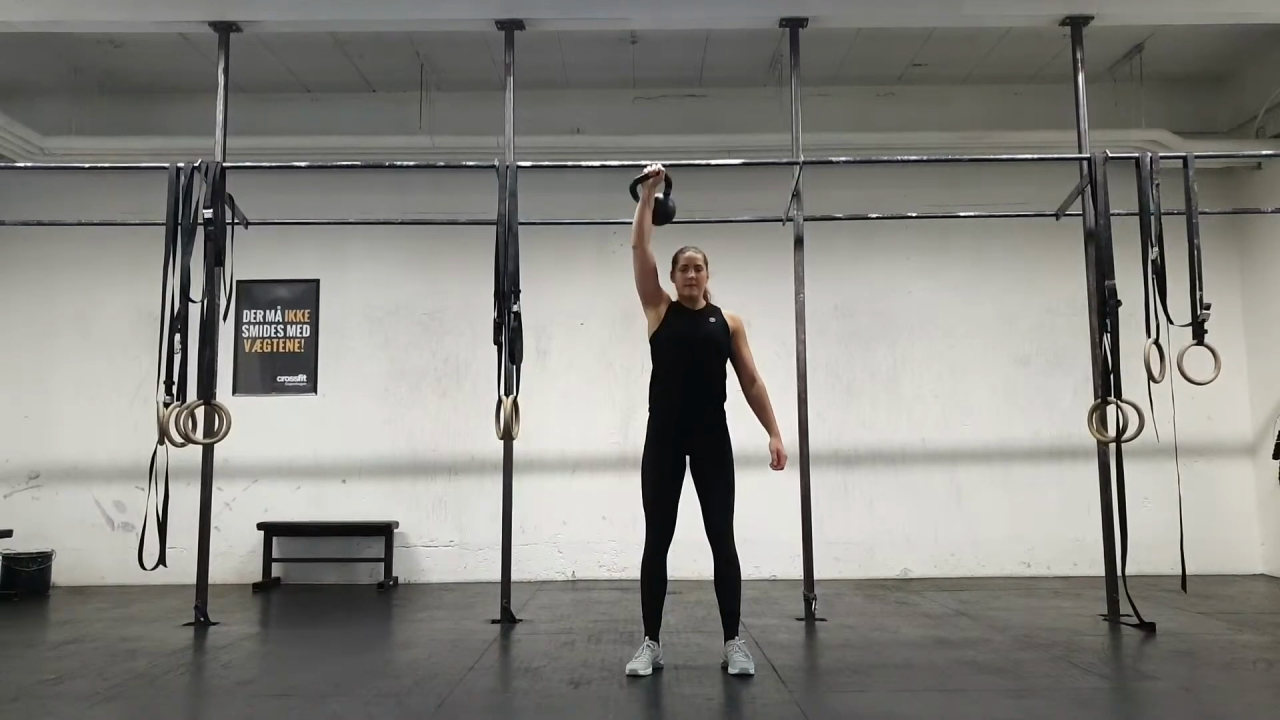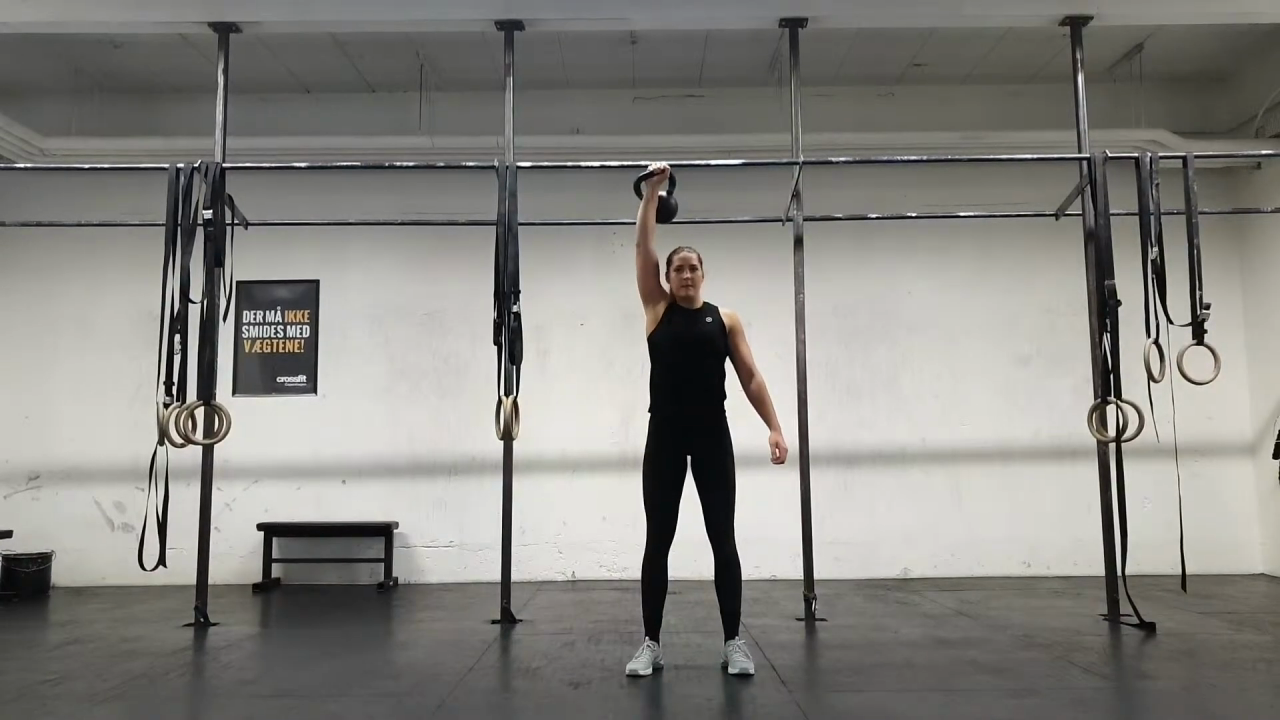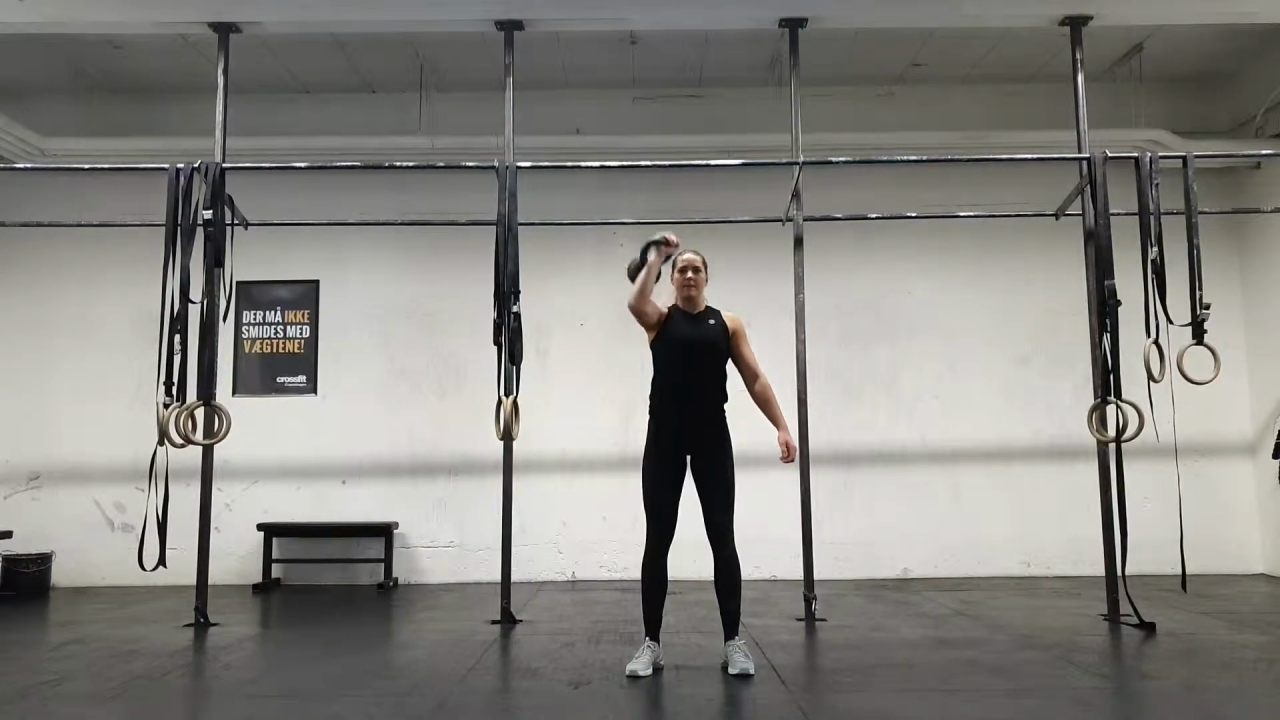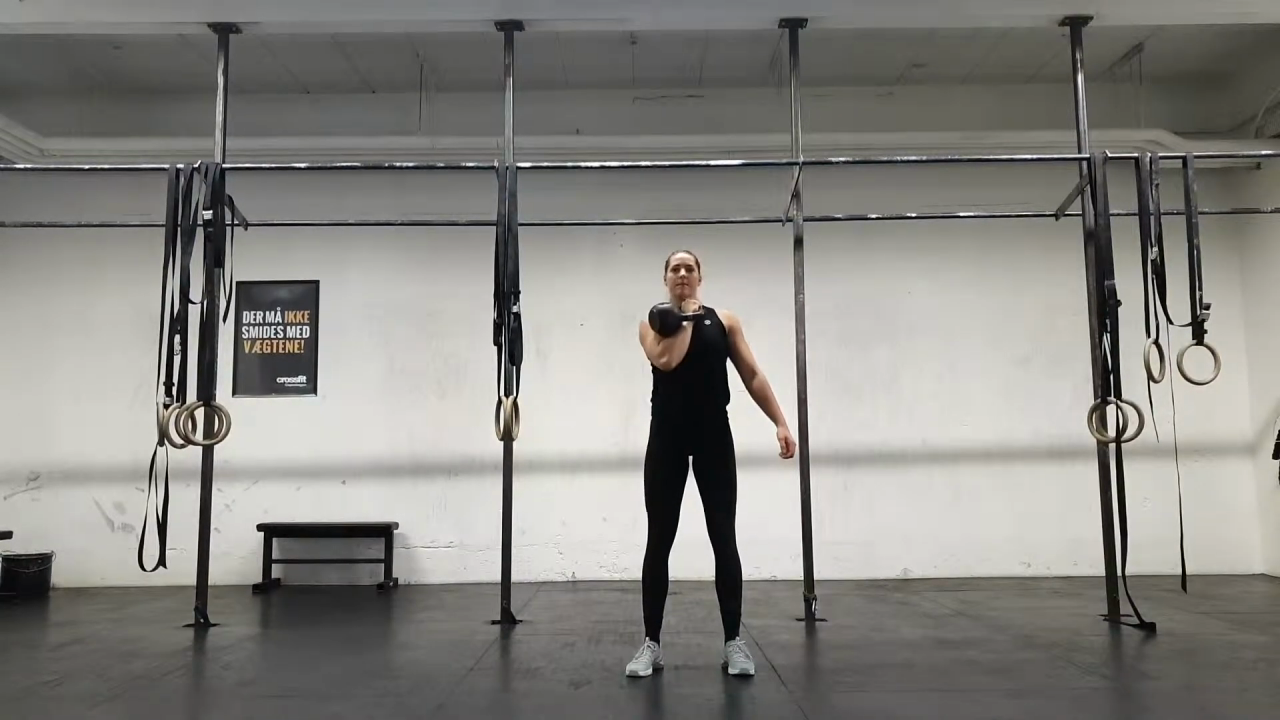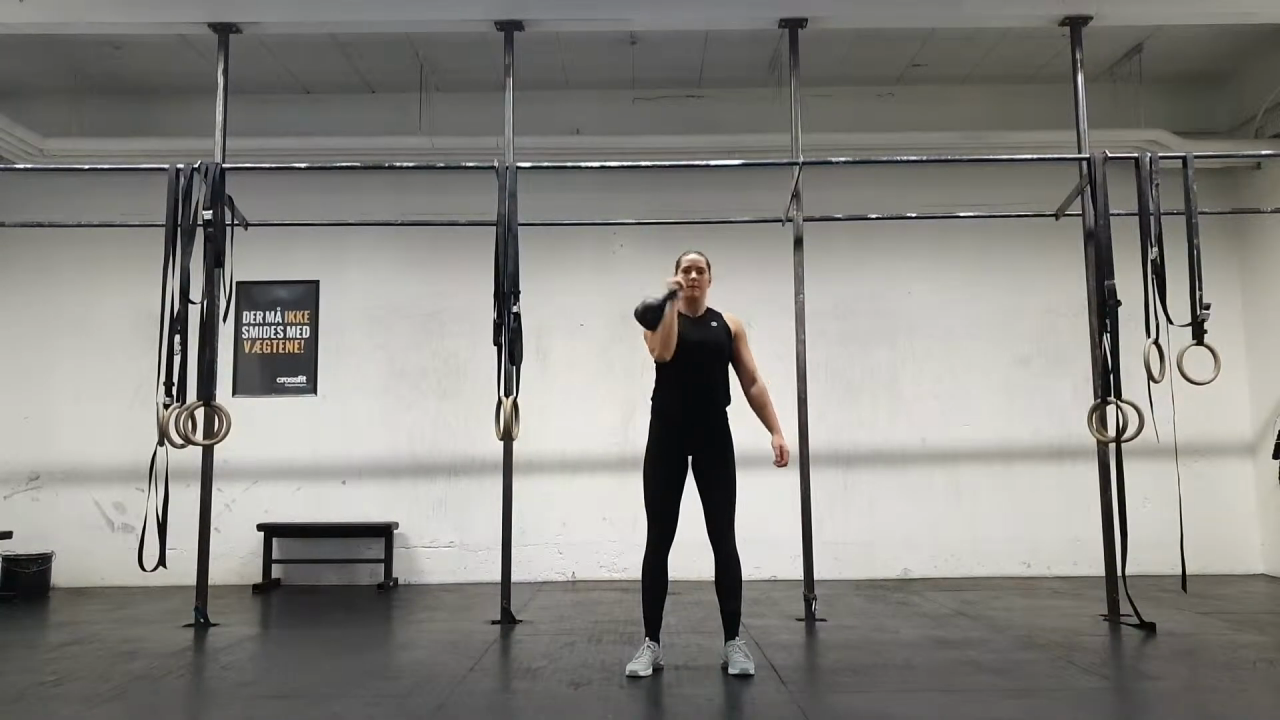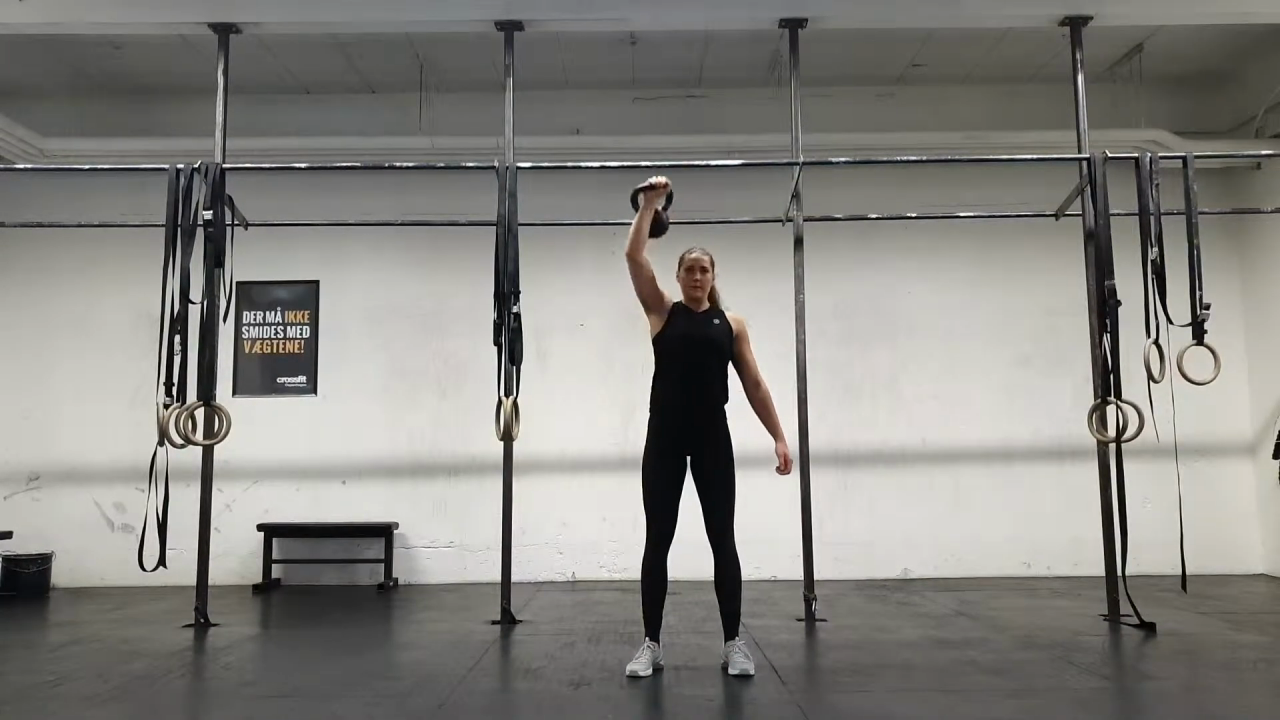
dt=0.5s
person 1, frame 1
left shoulder: (728, 321)
right shoulder: (659, 310)
left elbow: (751, 380)
right elbow: (640, 247)
left wrist: (774, 434)
right wrist: (647, 194)
left hip: (712, 436)
right hip: (664, 435)
left knee: (722, 539)
right knee: (657, 541)
left ankle: (733, 642)
right ankle: (651, 643)
person 1, frame 2
left shoulder: (725, 319)
right shoulder: (657, 308)
left elbow: (751, 377)
right elbow: (643, 246)
left wrist: (774, 428)
right wrist: (651, 191)
left hip: (712, 436)
right hip: (665, 436)
left knee: (723, 539)
right knee: (658, 541)
left ankle: (733, 642)
right ankle: (651, 644)
person 1, frame 3
left shoulder: (727, 323)
right shoulder: (661, 315)
left elbow: (754, 378)
right elbow: (636, 304)
left wrist: (781, 426)
right wrist: (657, 258)
left hip: (711, 437)
right hip: (664, 437)
left knee: (722, 539)
right knee: (657, 541)
left ankle: (733, 643)
right ankle: (651, 644)
person 1, frame 4
left shoulder: (724, 320)
right shoulder: (653, 323)
left elbow: (752, 375)
right elbow: (667, 361)
left wrist: (780, 422)
right wrist: (685, 319)
left hip: (713, 434)
right hip: (667, 435)
left knee: (724, 539)
right knee: (658, 540)
left ankle: (733, 642)
right ankle: (651, 644)
person 1, frame 5
left shoulder: (729, 324)
right shoulder: (662, 320)
left elbow: (752, 382)
right elbow: (661, 353)
left wrist: (775, 431)
right wrist: (671, 302)
left hip: (714, 436)
right hip: (667, 434)
left knee: (723, 539)
right knee: (658, 540)
left ankle: (733, 642)
right ankle: (651, 644)
person 1, frame 6
left shoulder: (731, 324)
right shoulder: (661, 311)
left elbow: (753, 384)
right elbow: (633, 255)
left wrist: (779, 437)
right wrist: (650, 204)
left hip: (712, 438)
right hip: (665, 437)
left knee: (723, 540)
right knee: (657, 541)
left ankle: (733, 642)
right ankle: (651, 644)
